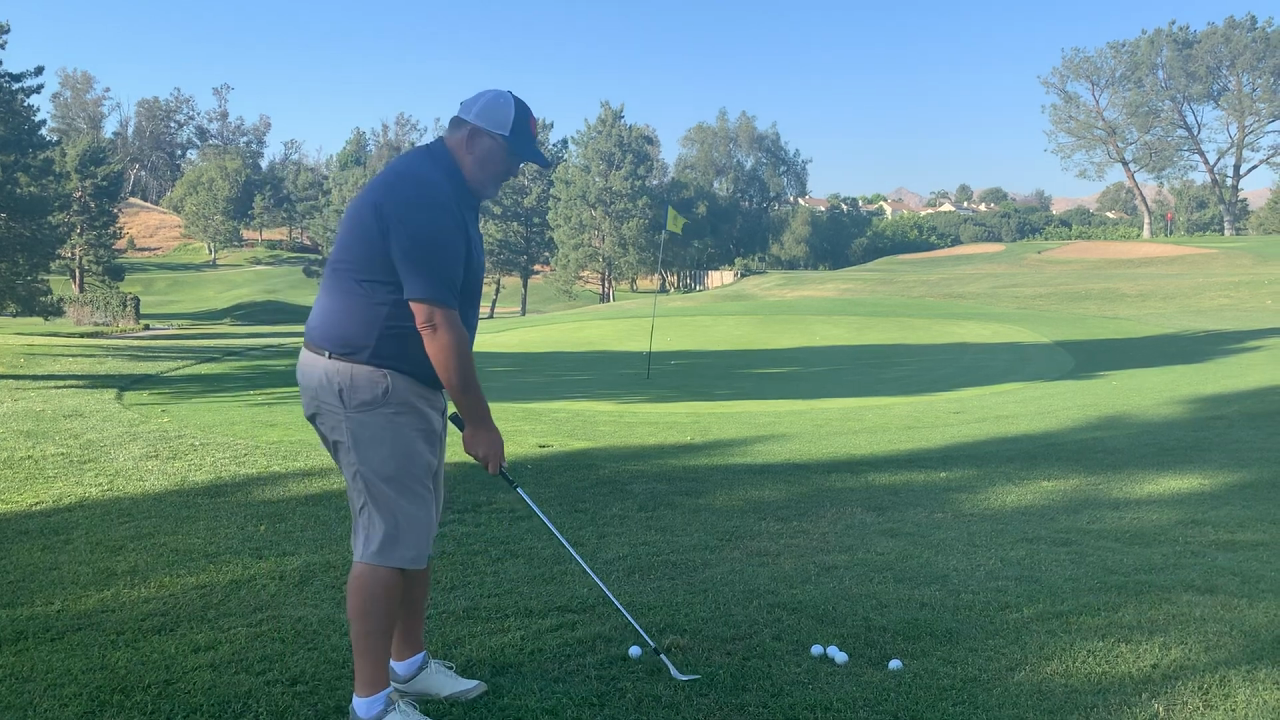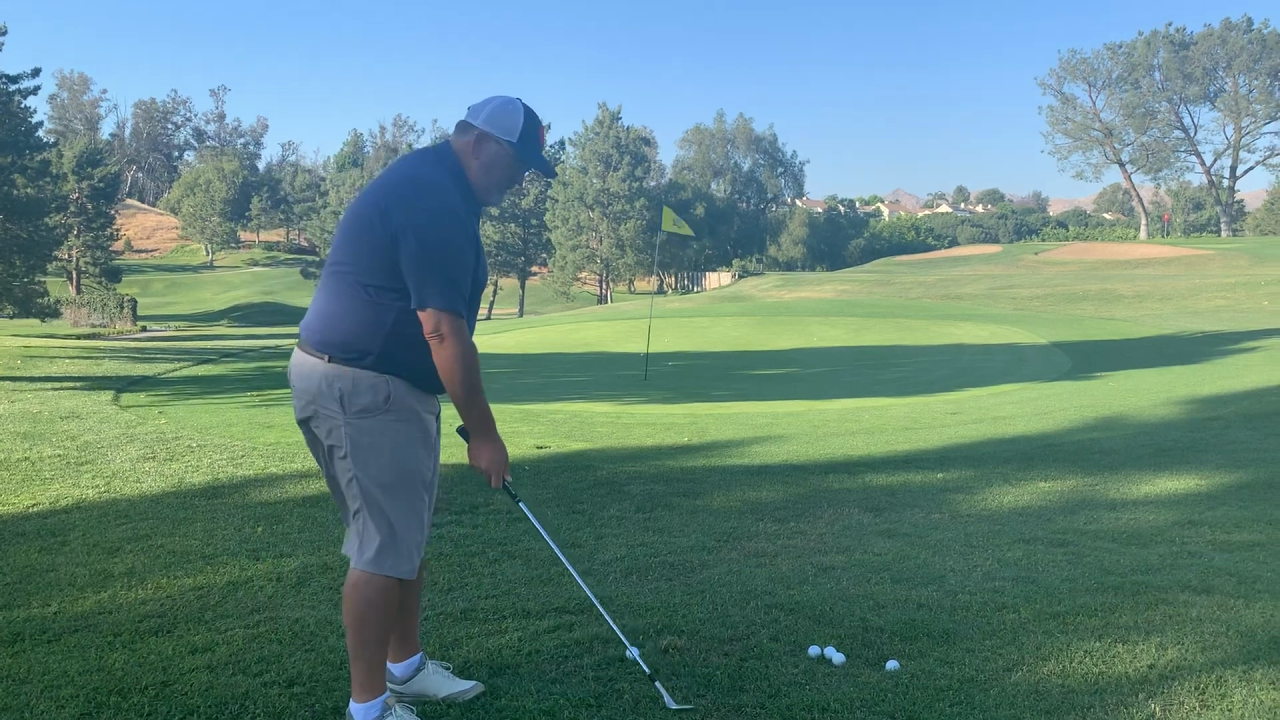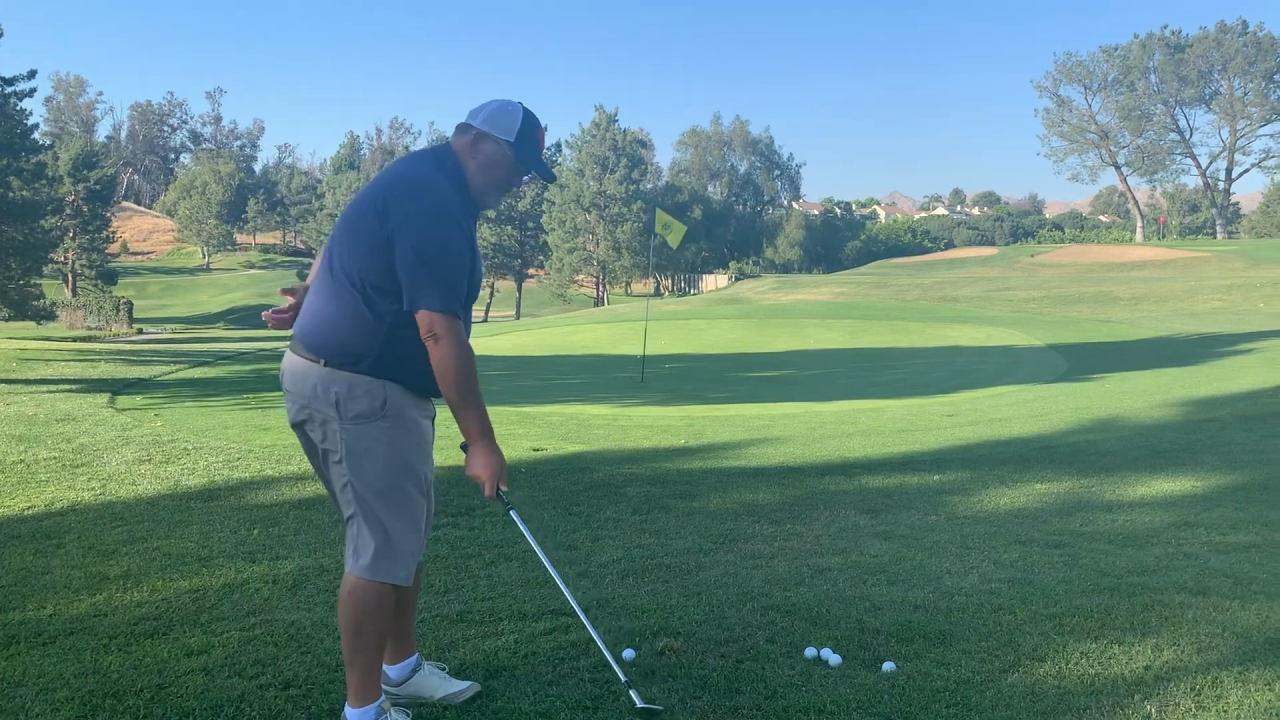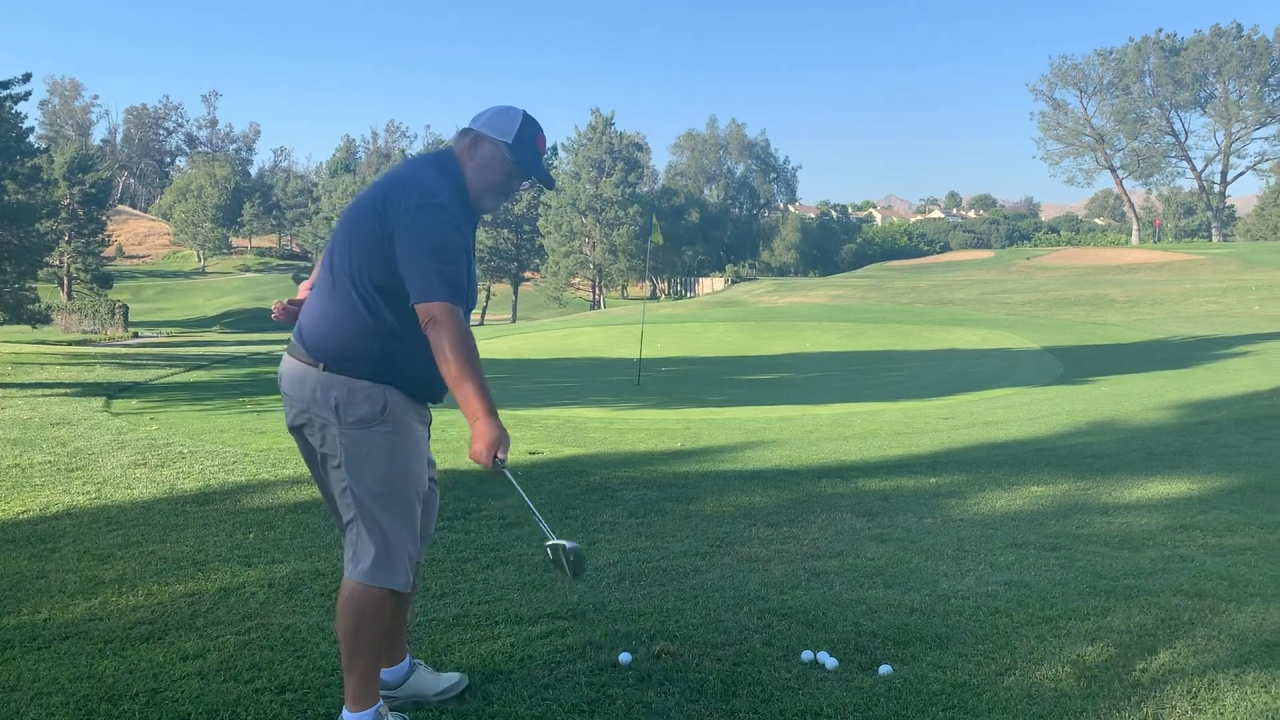
dt=0.2s
person 1, frame 1
left shoulder: (442, 188)
right shoulder: (425, 194)
right elbow: (436, 322)
right wrist: (479, 420)
left hip: (397, 380)
right hip: (364, 382)
left knee: (415, 529)
right knee: (391, 535)
left ankle: (408, 664)
person 1, frame 2
left shoulder: (430, 181)
right shoulder: (434, 200)
left elbow: (383, 288)
right elbow: (444, 331)
left wrist: (330, 331)
right wrist: (483, 432)
left hip: (377, 379)
right hip: (361, 386)
left knee: (406, 531)
right knee: (385, 541)
left ankle: (404, 666)
person 1, frame 3
left shoulder: (426, 183)
right shoulder: (431, 201)
left elbow: (347, 248)
right elbow: (441, 334)
left wrist: (311, 295)
right wrist: (481, 441)
left hip: (370, 380)
right hip: (355, 387)
left knee: (406, 529)
right knee: (382, 545)
left ankle: (400, 666)
person 1, frame 4
left shoulder: (428, 187)
right shoulder: (430, 200)
left elbow: (351, 249)
right elbow: (441, 319)
left wrist: (310, 293)
right wrist: (483, 419)
left hip: (369, 384)
right hip: (349, 390)
left knee: (410, 523)
right knee: (381, 548)
left ankle: (392, 670)
